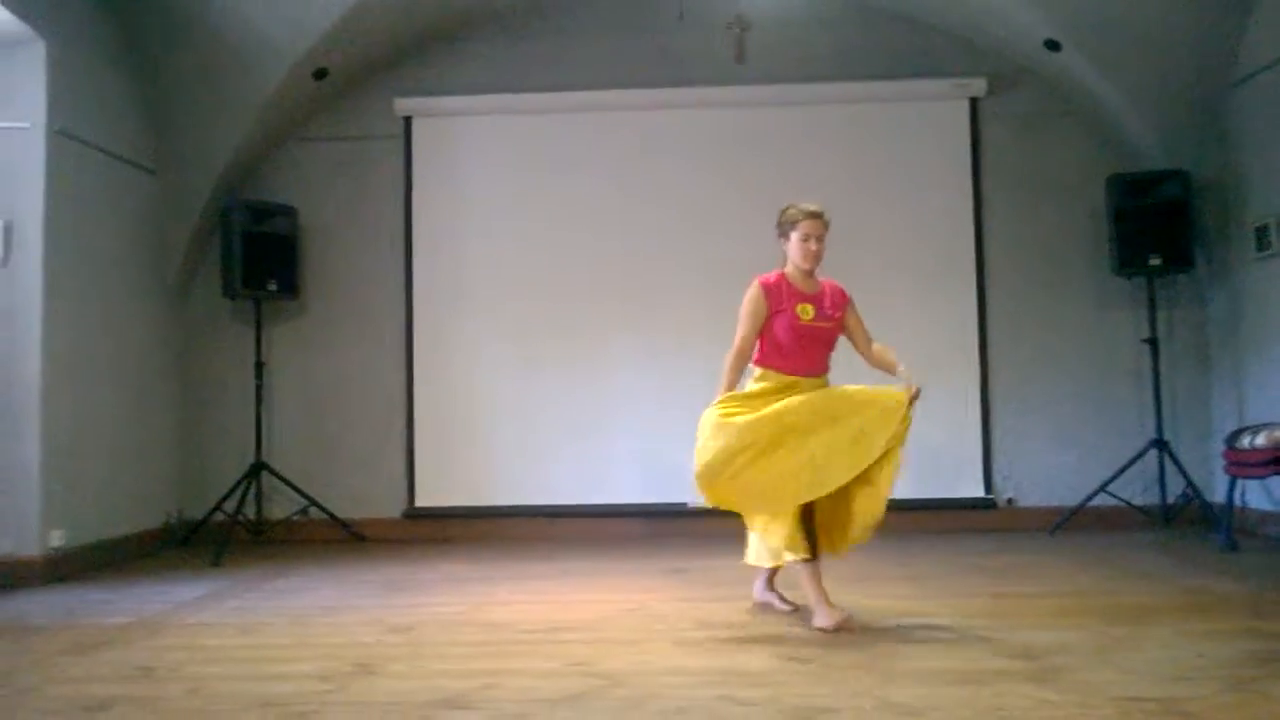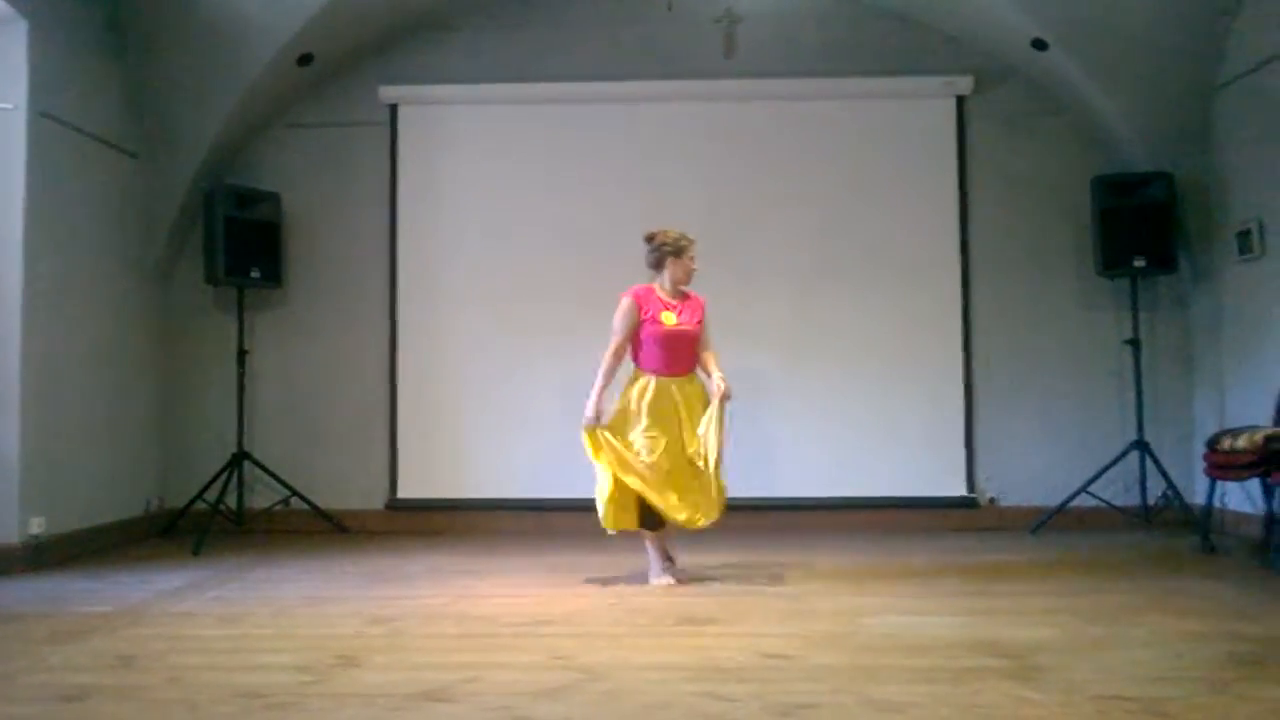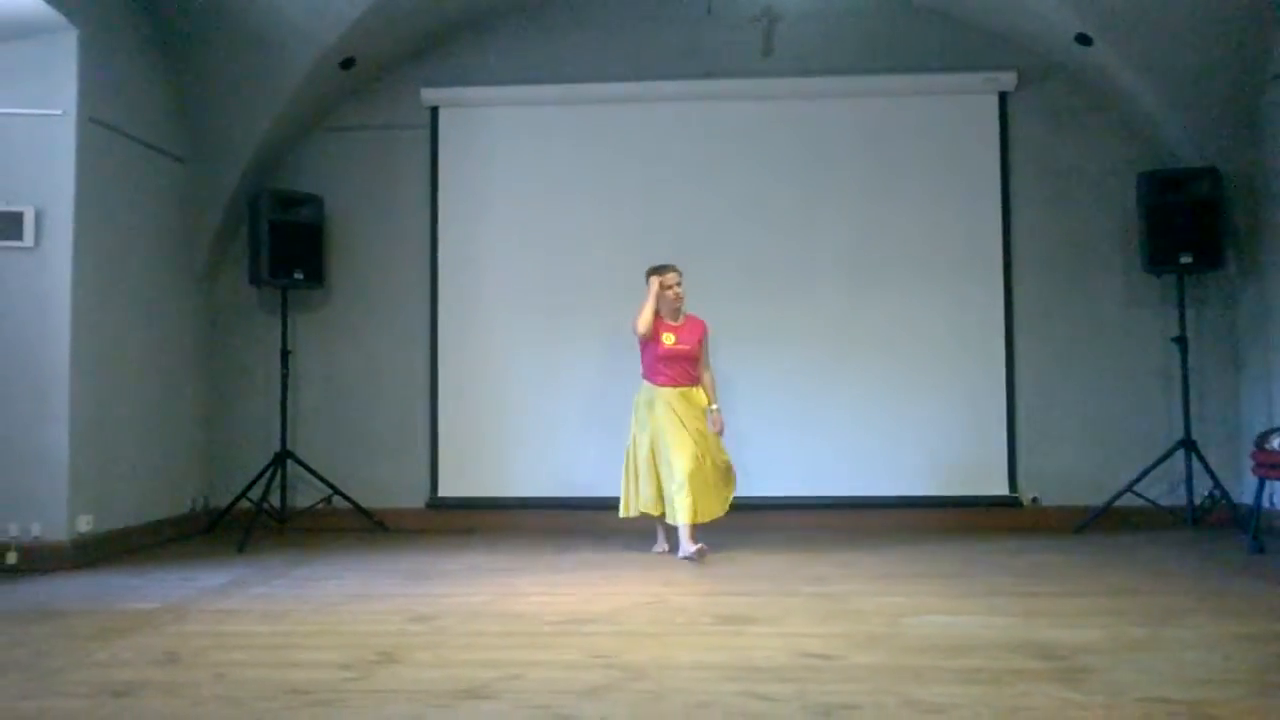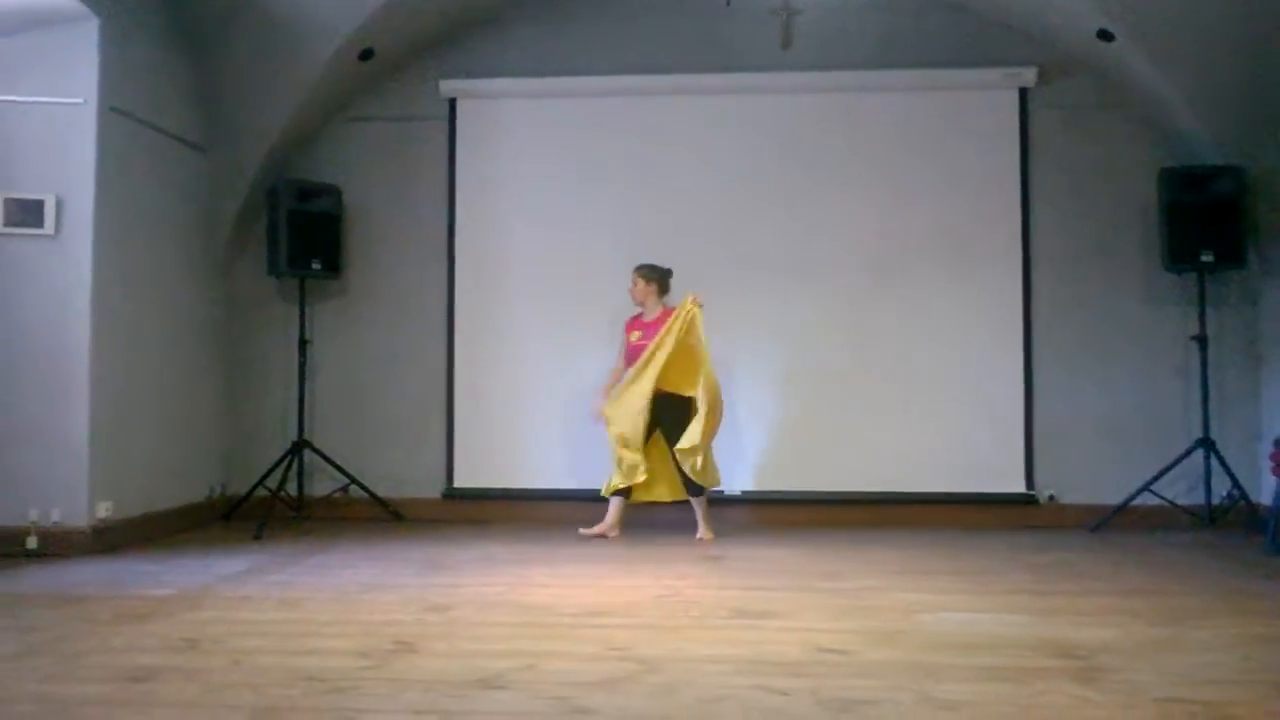
dt=1s
person 1, frame 1
left shoulder: (837, 296)
right shoulder: (765, 290)
left elbow: (868, 345)
right elbow: (742, 347)
left wrist: (902, 374)
right wrist: (722, 402)
left hip: (818, 401)
right hip: (771, 400)
left knee: (813, 494)
right knee: (788, 493)
left ankle: (764, 584)
right ankle: (819, 602)
person 1, frame 2
left shoulder: (695, 304)
right shoulder: (636, 300)
left elbow: (704, 349)
right elbow: (614, 352)
left wrist: (716, 377)
right wrist: (595, 398)
left hip: (687, 396)
right hip: (648, 395)
left knee: (682, 474)
right knee: (650, 474)
left ankle: (659, 544)
right ankle: (656, 563)
person 1, frame 3
left shoulder: (698, 326)
right shoulder: (650, 322)
left elbow: (704, 370)
right elbow: (641, 331)
left wrist: (714, 408)
right wrist: (651, 293)
left hip: (688, 403)
right hip: (655, 402)
left knee: (687, 466)
right knee: (657, 468)
left ankle: (685, 542)
right ankle: (662, 536)
person 1, frame 4
left shoulder: (674, 318)
right shoulder: (632, 324)
right elbow: (621, 366)
right wrist: (604, 396)
left hip: (671, 399)
left knee: (683, 460)
left ankle: (703, 524)
right ankle: (611, 524)
